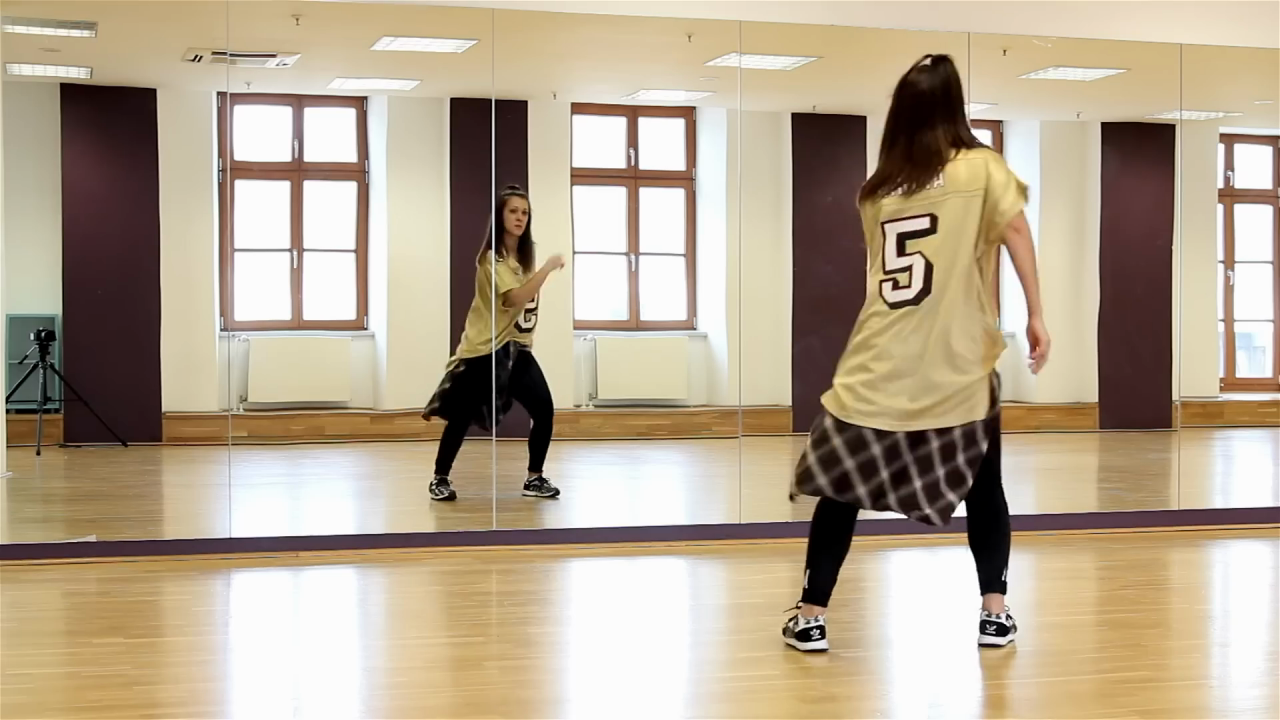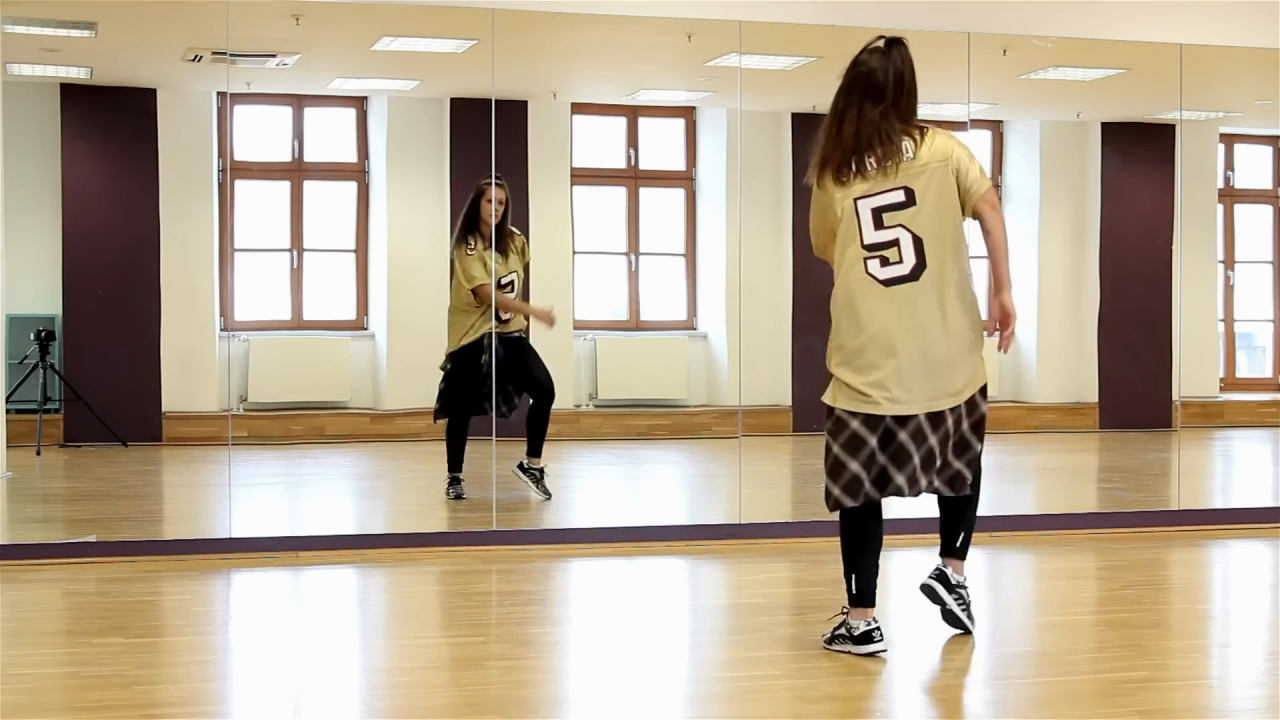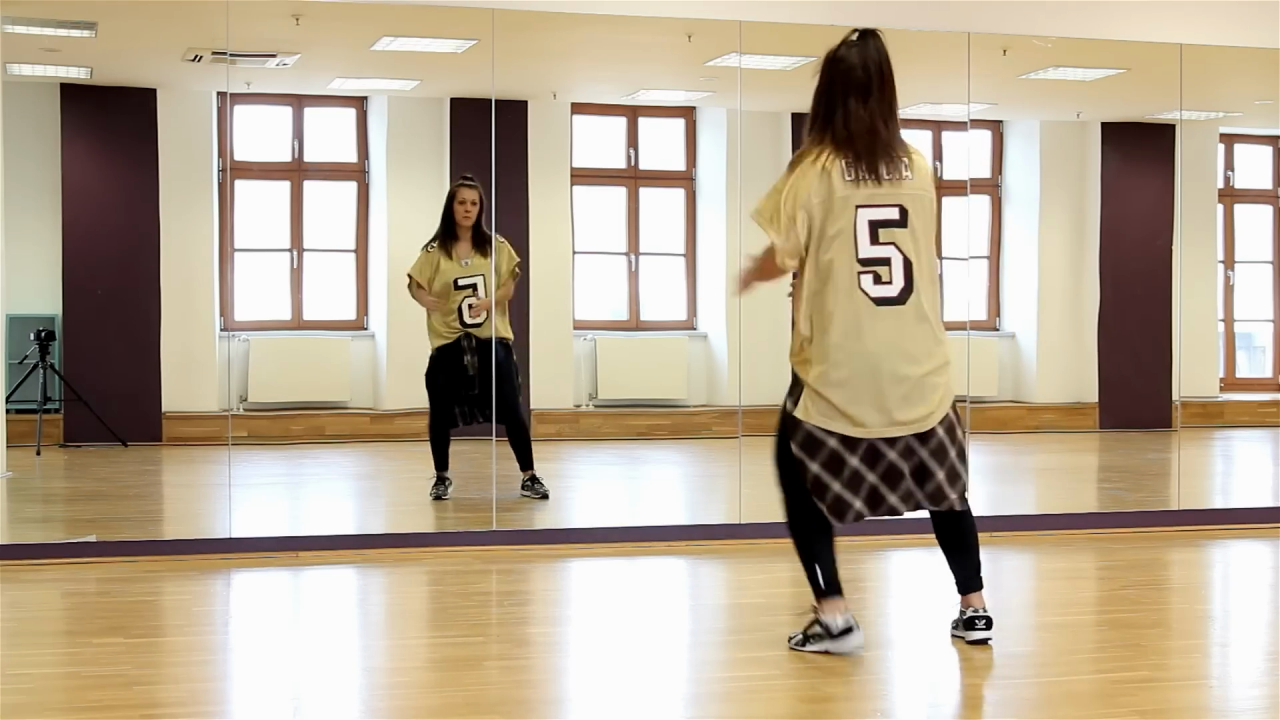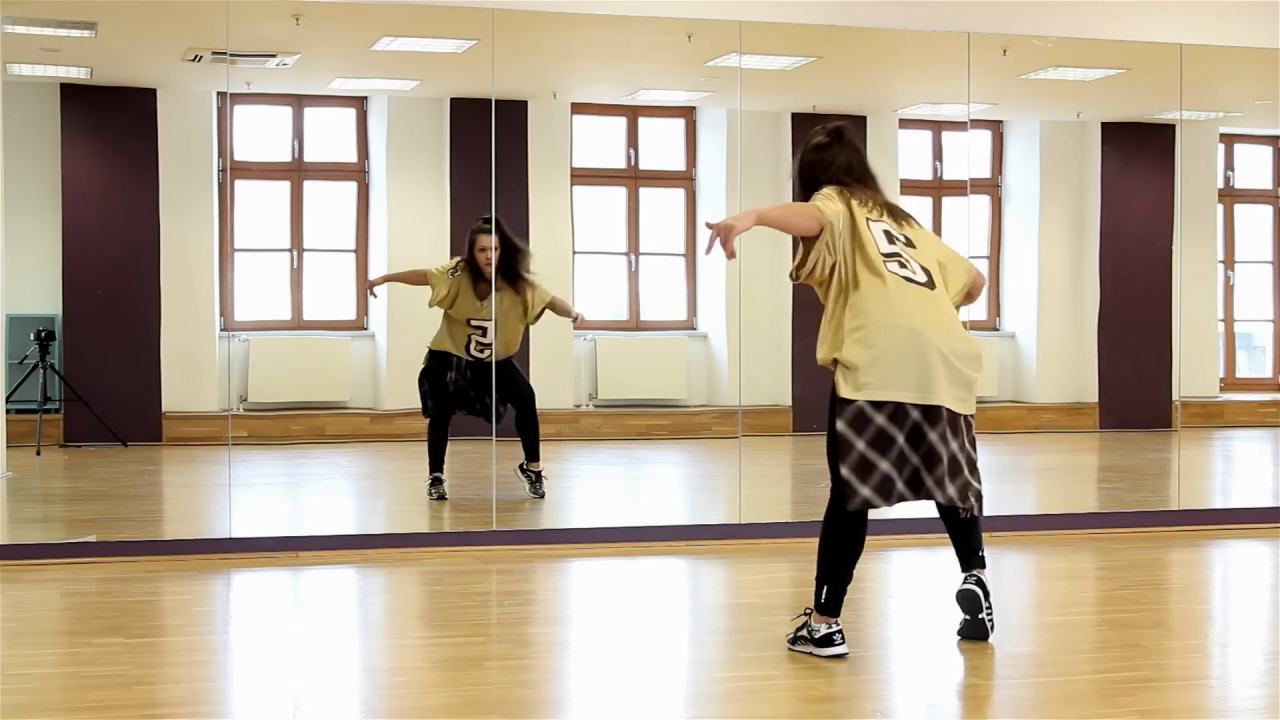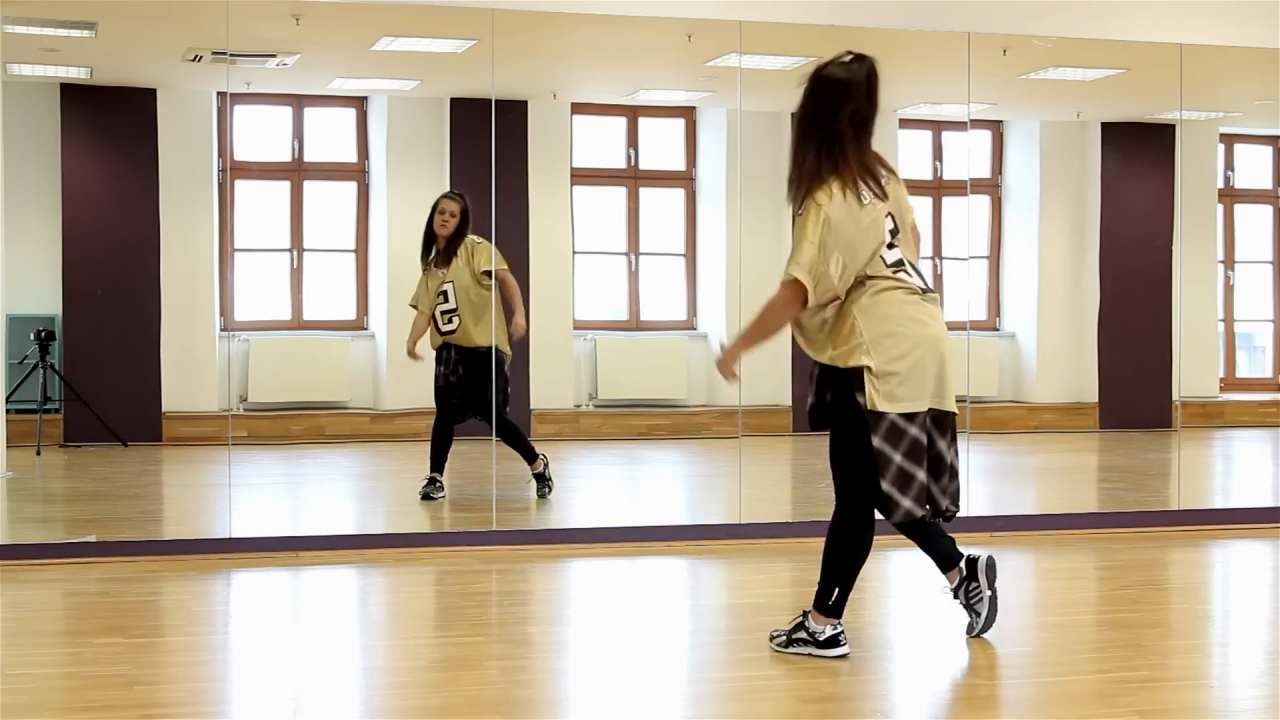
dt=1s
person 1, frame 1
left shoulder: (874, 191)
right shoulder: (980, 168)
right elbow: (1014, 231)
right wrist: (1037, 315)
left hip: (877, 368)
right hip: (954, 364)
left knee: (843, 488)
right knee: (982, 481)
left ankle: (810, 612)
right ankle: (995, 610)
person 1, frame 2
left shoulder: (831, 170)
right shoulder: (940, 148)
right elbow: (986, 205)
right wrist: (1005, 289)
left hip: (866, 353)
right hip: (944, 346)
left knee: (860, 485)
right knee: (961, 459)
left ankle: (860, 619)
right ankle: (951, 570)
person 1, frame 3
left shoulder: (811, 170)
right shoulder: (915, 167)
left elbow: (780, 259)
left wrist: (747, 275)
left hip: (841, 369)
right hip: (916, 365)
left knee: (800, 481)
right knee: (942, 484)
left ankle: (831, 613)
right ankle: (973, 608)
person 1, frame 4
left shoulder: (833, 205)
right shoulder: (905, 223)
left elbow: (809, 219)
right elbow: (971, 280)
left wrist: (754, 215)
left hip: (879, 355)
right hip: (946, 354)
left knee: (850, 491)
right knee: (948, 476)
left ankle: (824, 623)
right ankle: (974, 578)
person 1, frame 5
left shoulder: (828, 199)
right shoulder: (884, 175)
left elbow: (798, 296)
left wrist: (737, 348)
left hip: (883, 355)
right hip: (920, 345)
left knee: (857, 492)
right knee: (893, 486)
left ankle: (823, 625)
right ankle: (964, 571)
person 2, frame 1
left shoulder: (526, 254)
right shoulder: (492, 257)
right elbow: (523, 295)
right wrist: (549, 266)
left hip: (518, 349)
right hip: (486, 348)
left knee: (544, 409)
right knee: (464, 415)
left ankle: (534, 478)
right ankle: (440, 480)
person 2, frame 2
left shoulder: (513, 239)
right shoulder: (466, 248)
right elbow: (490, 295)
right wrist: (534, 311)
left hip: (512, 335)
right hip: (474, 339)
left knee: (544, 391)
right knee: (461, 409)
left ankle: (532, 465)
right ankle: (454, 477)
person 2, frame 3
left shoulder: (494, 245)
right shoulder: (435, 249)
left elbow: (509, 284)
right elbow: (416, 285)
left wrist: (489, 302)
right wrist: (433, 304)
left hip: (492, 339)
right hip: (449, 343)
left knee: (510, 409)
right knee: (441, 411)
left ankle: (529, 477)
right ankle: (442, 477)
person 2, frame 4
left shoulder: (516, 281)
right shoulder: (458, 274)
left elbow: (549, 301)
right elbow: (426, 276)
left wrist: (571, 313)
right wrist: (385, 278)
left hip: (496, 357)
right hip: (449, 353)
left knee: (525, 400)
right knee: (440, 411)
left ankle: (531, 467)
right ankle: (436, 478)
person 2, frame 5
left shoulder: (474, 246)
right shoulder: (429, 266)
left elbow: (504, 280)
right elbow: (424, 311)
left wrist: (519, 313)
right wrist: (412, 341)
left hip: (484, 346)
right hip: (448, 349)
left knee: (493, 415)
right knee: (446, 412)
left ankle: (538, 466)
right ankle: (435, 478)
